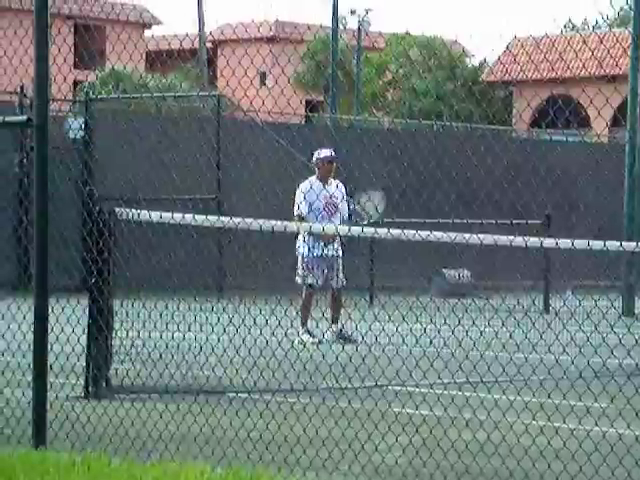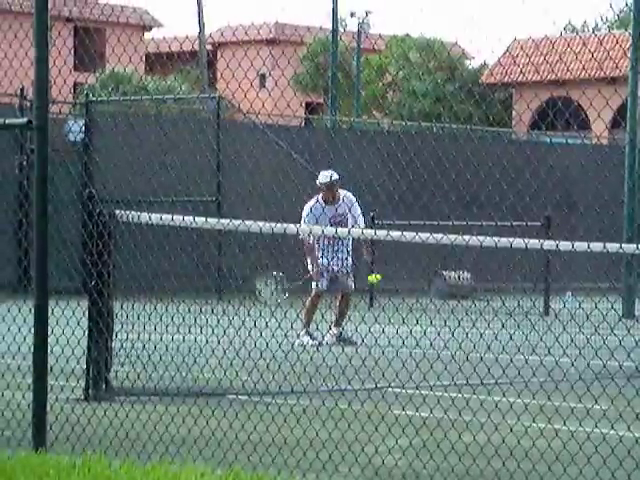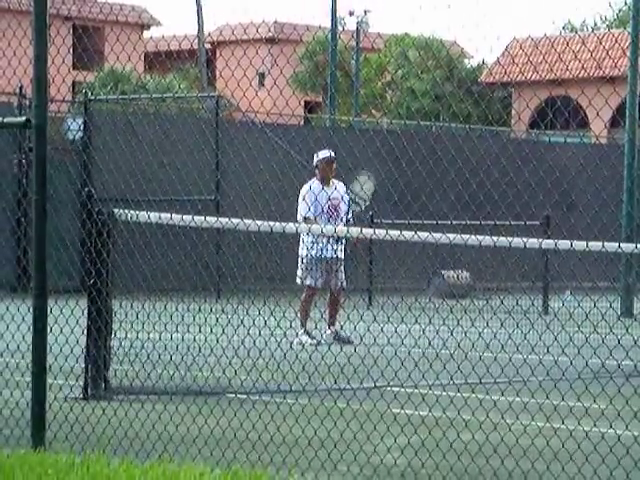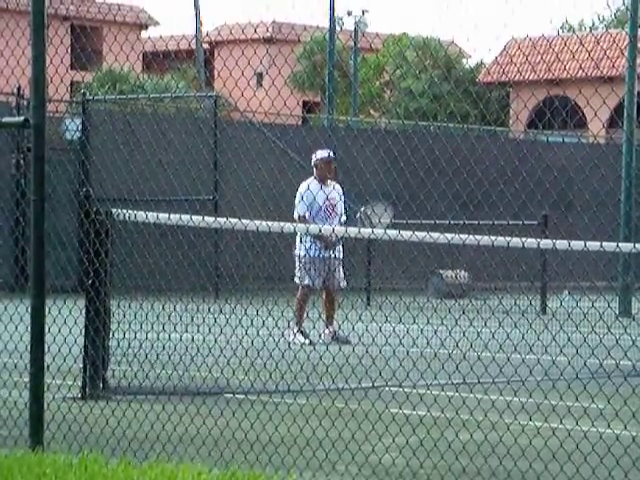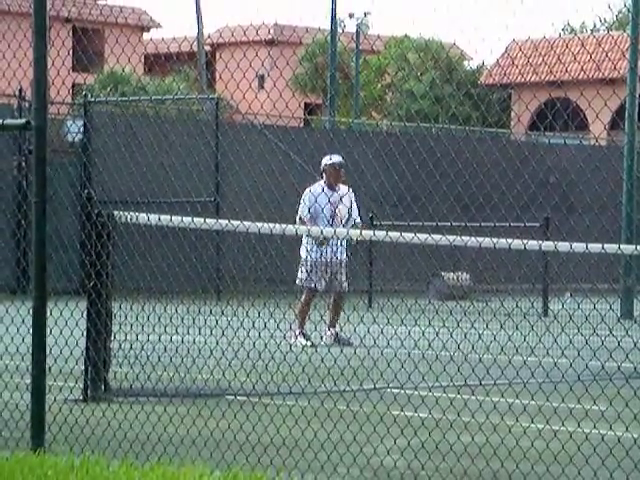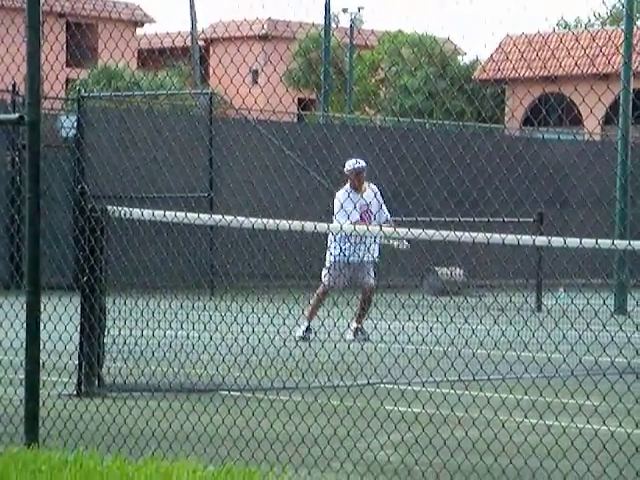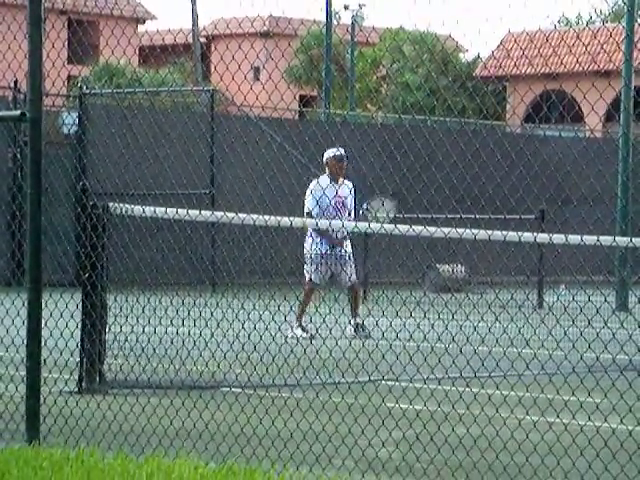
dt=0.7s
person 1, frame 1
left shoulder: (339, 187)
right shoulder: (307, 188)
right elbow: (300, 218)
left wrist: (337, 233)
right wrist: (320, 235)
left hip: (334, 248)
right hip: (312, 248)
left knee: (337, 289)
right knee: (310, 289)
left ankle: (335, 329)
right ankle: (303, 329)
person 1, frame 2
left shoulder: (349, 199)
right shoulder: (312, 208)
left elbow: (358, 226)
right elbow: (308, 240)
left wrist: (365, 246)
right wrist: (314, 265)
left hip: (343, 254)
right hip: (321, 255)
left knee: (346, 292)
right knee: (318, 291)
left ankle: (335, 331)
right ankle: (304, 332)
person 1, frame 3
left shoulder: (340, 188)
right shoulder: (310, 189)
left elbow: (345, 217)
right elbow: (306, 220)
right wrist: (328, 232)
left hip: (336, 249)
right hip: (314, 250)
left knee: (337, 290)
right knee: (311, 289)
left ankle: (331, 330)
right ankle: (302, 331)
person 1, frame 4
left shoulder: (336, 188)
right shoulder: (307, 188)
right elbow: (301, 219)
right wrist: (322, 238)
left hip: (333, 249)
right hip: (311, 249)
left knee: (332, 290)
right knee: (306, 288)
left ankle: (329, 330)
right ankle: (297, 330)
person 1, frame 5
left shoulder: (347, 193)
right shoulder: (313, 192)
left elbow: (354, 222)
right elbow: (302, 220)
right wrist: (315, 236)
left hip: (338, 253)
right hip: (316, 253)
left knee: (339, 293)
right knee: (310, 292)
left ankle: (331, 332)
right ankle: (299, 332)
person 1, frame 6
left shoulder: (373, 191)
right shoulder: (342, 197)
left elbow: (383, 218)
right elbow: (354, 225)
left hip: (365, 251)
right hip: (341, 251)
left knee: (368, 289)
right knee: (326, 287)
left ankle: (356, 327)
right ankle: (306, 324)
person 1, frame 7
left shoulder: (348, 186)
right shoulder: (317, 185)
left elbow: (349, 217)
right elbow: (309, 216)
left wrist: (345, 235)
right wrist: (327, 237)
left hip: (342, 246)
right hip: (319, 246)
left knee: (353, 285)
right knee: (311, 284)
left ankle: (355, 323)
right ankle: (297, 324)
